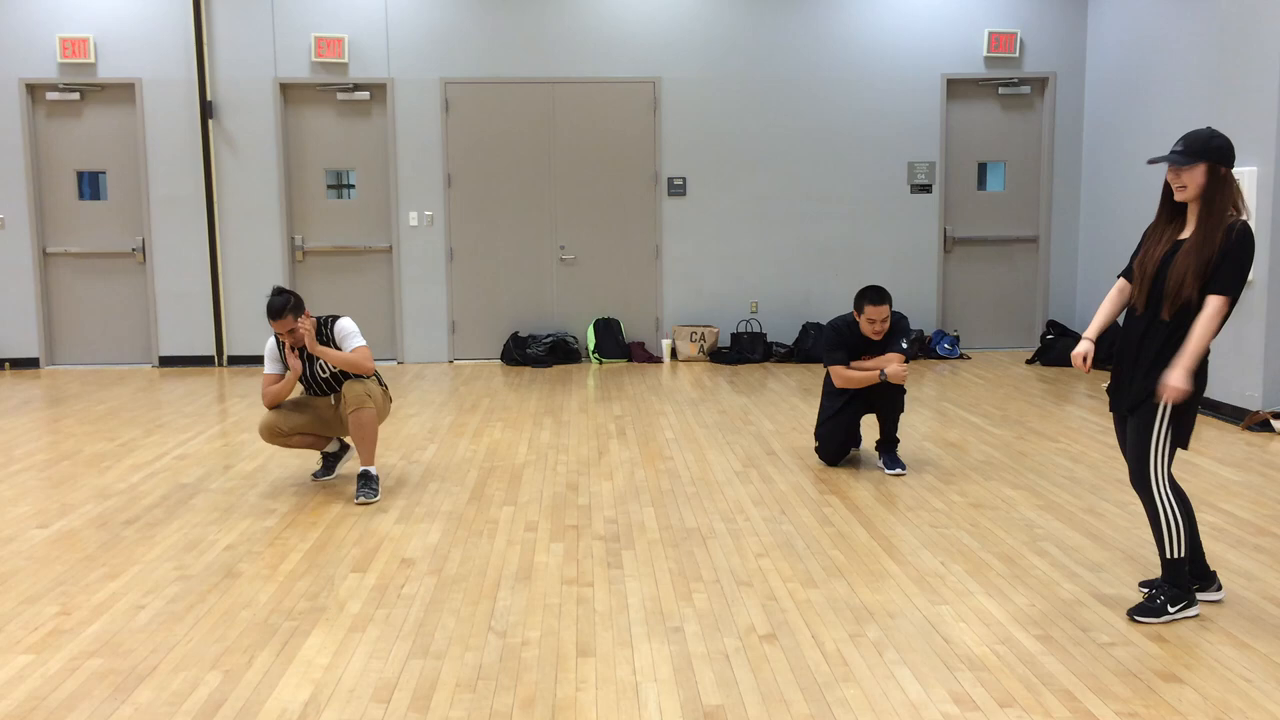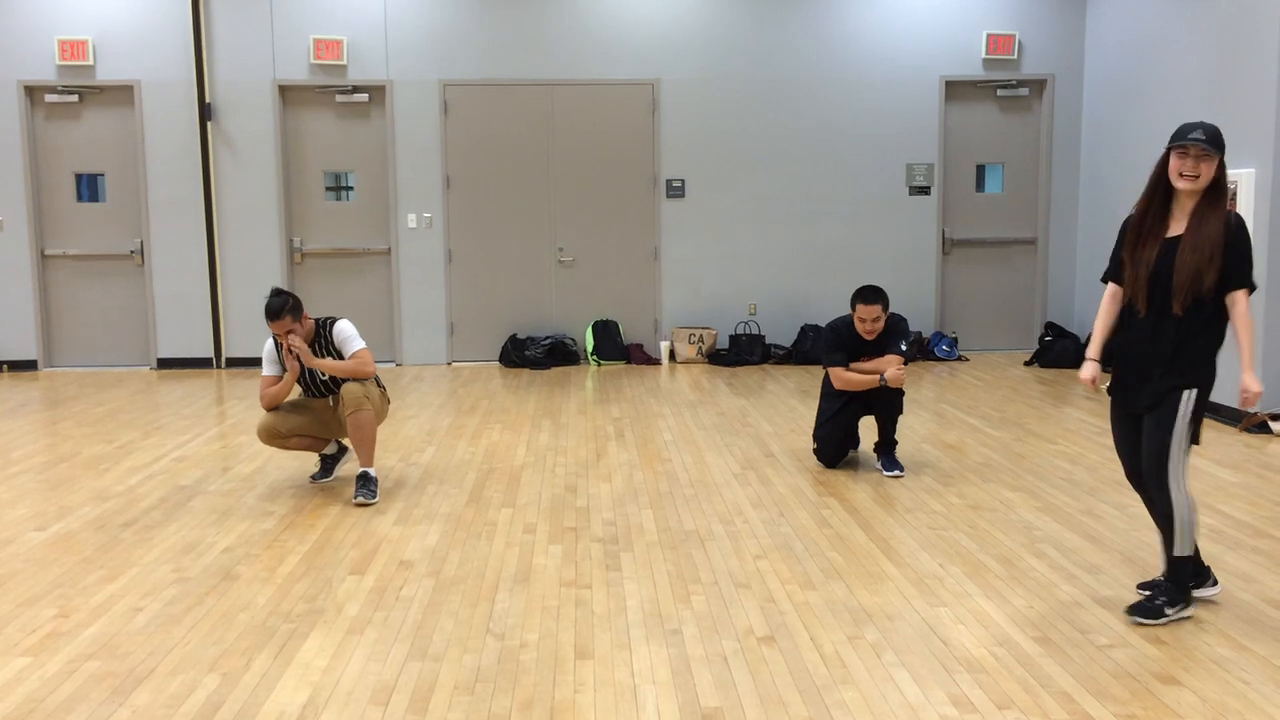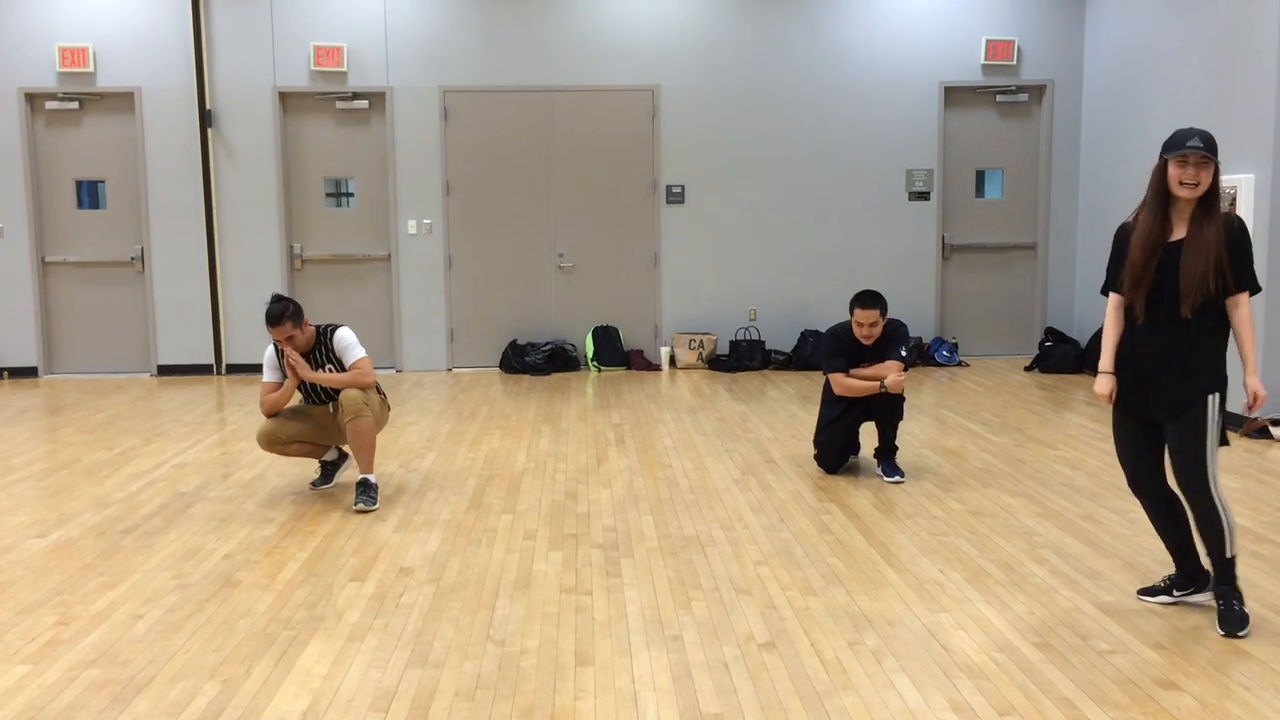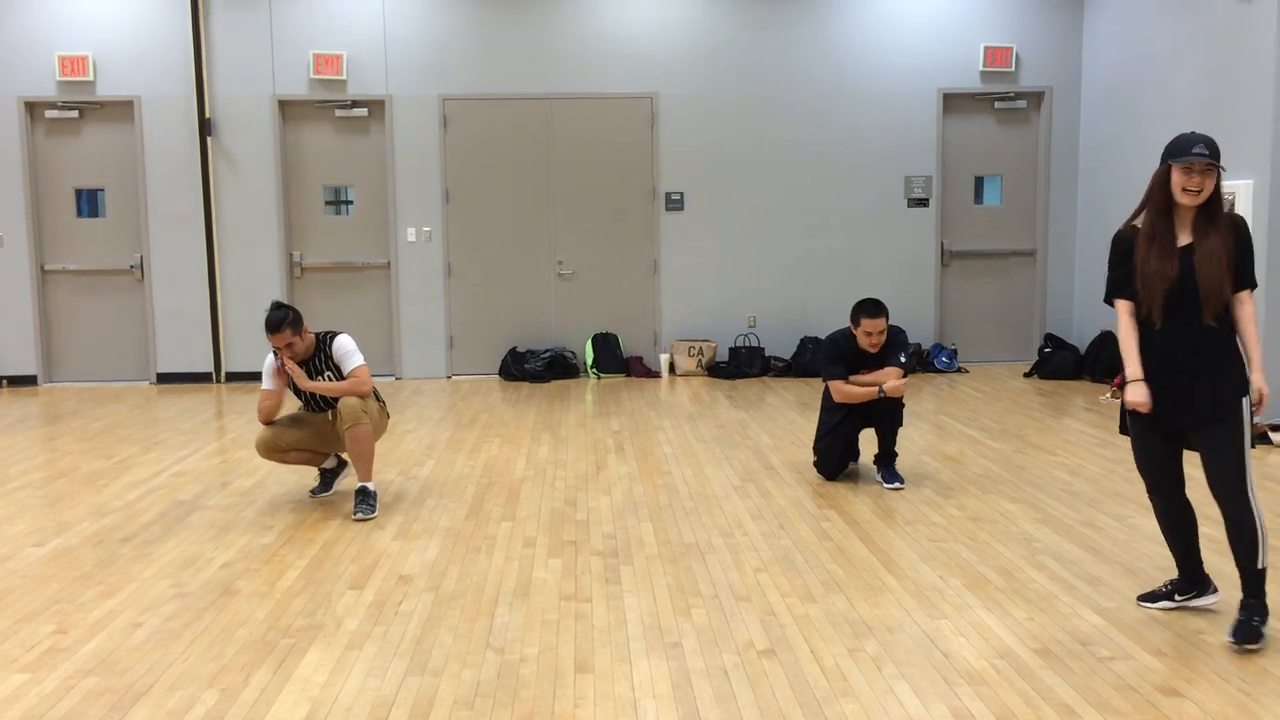
dt=0.2s
person 1, frame 1
left shoulder: (1232, 234)
right shoulder: (1162, 228)
left elbow: (1215, 306)
right elbow: (1125, 287)
left wrist: (1183, 366)
right wrist: (1089, 337)
left hip: (1172, 375)
right hip: (1132, 369)
left knee: (1149, 473)
right knee: (1149, 475)
left ankle: (1178, 590)
right ankle: (1198, 576)
person 1, frame 2
left shoulder: (1226, 227)
right shoulder: (1139, 224)
left elbow: (1237, 300)
right elbow: (1114, 293)
left wrist: (1247, 369)
right wrist: (1092, 356)
left hip: (1183, 373)
right hip: (1131, 370)
left knee: (1163, 473)
right knee: (1139, 472)
left ankle: (1174, 588)
right ankle: (1194, 573)
person 1, frame 3
left shoulder: (1227, 230)
right shoulder: (1132, 233)
left elbow: (1238, 303)
right elbow: (1116, 304)
left wrist: (1251, 371)
right wrist: (1106, 369)
left hip: (1196, 381)
right hip: (1136, 380)
left knee: (1199, 484)
right knee: (1144, 482)
left ankle: (1229, 589)
right ankle: (1192, 577)
person 1, frame 4
left shoulder: (1230, 231)
right shoulder: (1133, 239)
left elbow: (1242, 303)
right elbow: (1124, 312)
left wrist: (1256, 369)
right wrist: (1134, 378)
left hip: (1218, 387)
right hip: (1152, 387)
left knee: (1233, 492)
right knee: (1163, 491)
left ankle: (1254, 603)
right ankle: (1193, 583)
person 2, frame 1
left shoulder: (339, 326)
right shoulder: (275, 345)
left elbow: (367, 366)
right elbow: (268, 400)
left wrist: (316, 348)
right wrist: (293, 375)
left hip: (368, 401)
right hip: (322, 409)
left knee: (355, 388)
right knee: (269, 428)
left ankle: (368, 472)
right ankle: (334, 449)
person 2, frame 2
left shoulder: (338, 328)
right shoulder: (273, 347)
left elbow: (368, 368)
right elbow: (266, 402)
left wrist: (314, 362)
right wrist: (291, 376)
left hip: (366, 403)
right hip: (321, 410)
left knee: (353, 389)
right knee: (267, 430)
left ankle: (367, 474)
right ankle: (332, 451)
person 2, frame 3
left shoulder: (338, 336)
right shoulder: (274, 354)
left elbow: (367, 377)
right elbow: (266, 408)
left wrist: (311, 375)
right wrist: (292, 383)
left hip: (367, 410)
right hip: (321, 417)
left knee: (351, 396)
right knee: (267, 436)
left ankle: (367, 481)
right ankle: (332, 458)
person 2, frame 4
left shoulder: (338, 344)
right shoulder: (274, 362)
left elbow: (365, 386)
right elbow: (265, 417)
left wrist: (308, 384)
right wrist: (278, 389)
left hip: (366, 418)
right hip: (320, 425)
left knee: (350, 404)
right knee: (266, 443)
left ankle: (365, 489)
right ankle: (331, 465)
person 3, frame 1
left shoulder: (899, 323)
right shoulder: (836, 329)
left elbow: (892, 363)
right elbow: (840, 379)
left wrist: (850, 365)
right wrist: (883, 375)
left hip: (881, 392)
right hip: (844, 392)
left knee: (893, 384)
right knee: (829, 454)
left ankle: (887, 449)
right ankle: (851, 436)
person 3, frame 2
left shoulder: (898, 325)
right shoulder: (835, 330)
left elbow: (891, 365)
right elbow: (839, 380)
left wrist: (848, 366)
right wrist: (883, 379)
left hip: (880, 394)
right hip: (843, 394)
left knee: (892, 386)
right knee: (827, 456)
left ankle: (886, 451)
right ankle: (850, 437)
person 3, frame 3
left shoulder: (897, 331)
right shoulder: (835, 336)
left elbow: (891, 371)
right elbow: (840, 386)
left wrist: (848, 372)
right wrist: (883, 386)
left hip: (880, 400)
right hip: (843, 400)
left knee: (892, 392)
right knee: (828, 461)
left ankle: (886, 457)
right ankle: (850, 443)
person 3, frame 4
left shoulder: (897, 337)
right shoulder: (834, 343)
left elbow: (890, 377)
right elbow: (839, 393)
left wrist: (848, 379)
right wrist: (882, 390)
left hip: (880, 406)
right hip: (843, 406)
left knee: (892, 399)
right knee: (828, 469)
left ankle: (886, 463)
right ankle: (850, 450)
